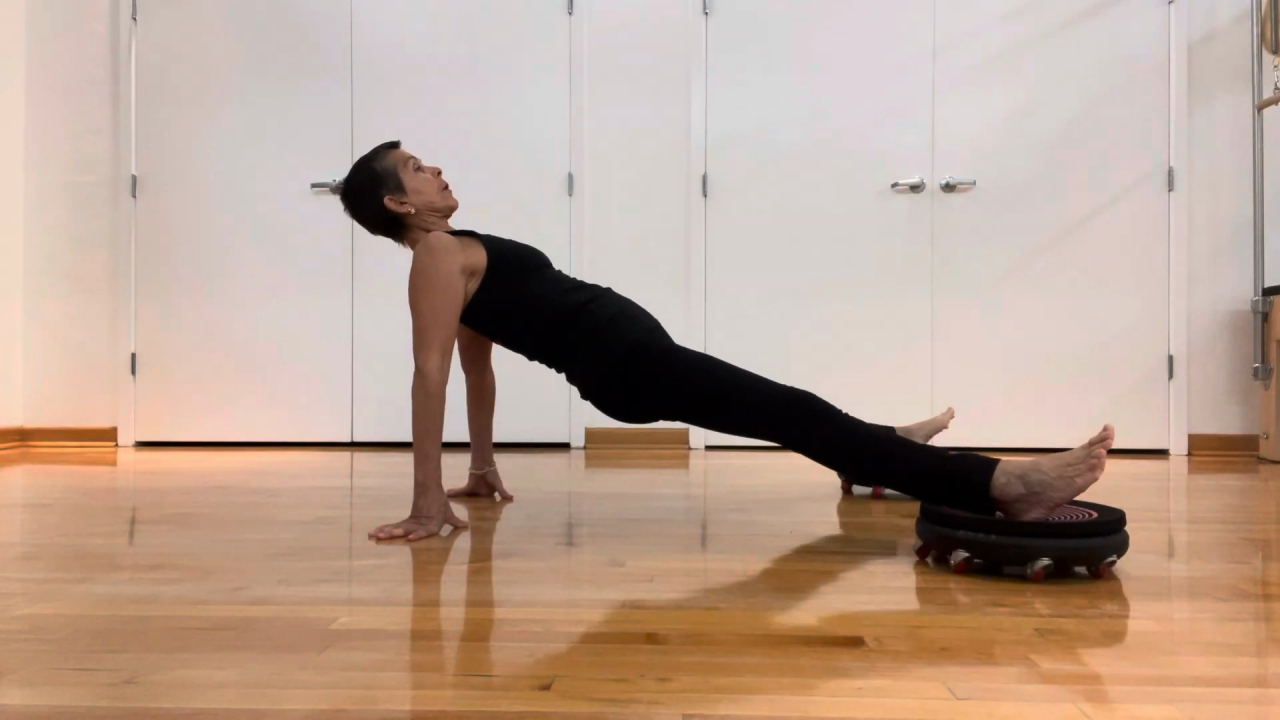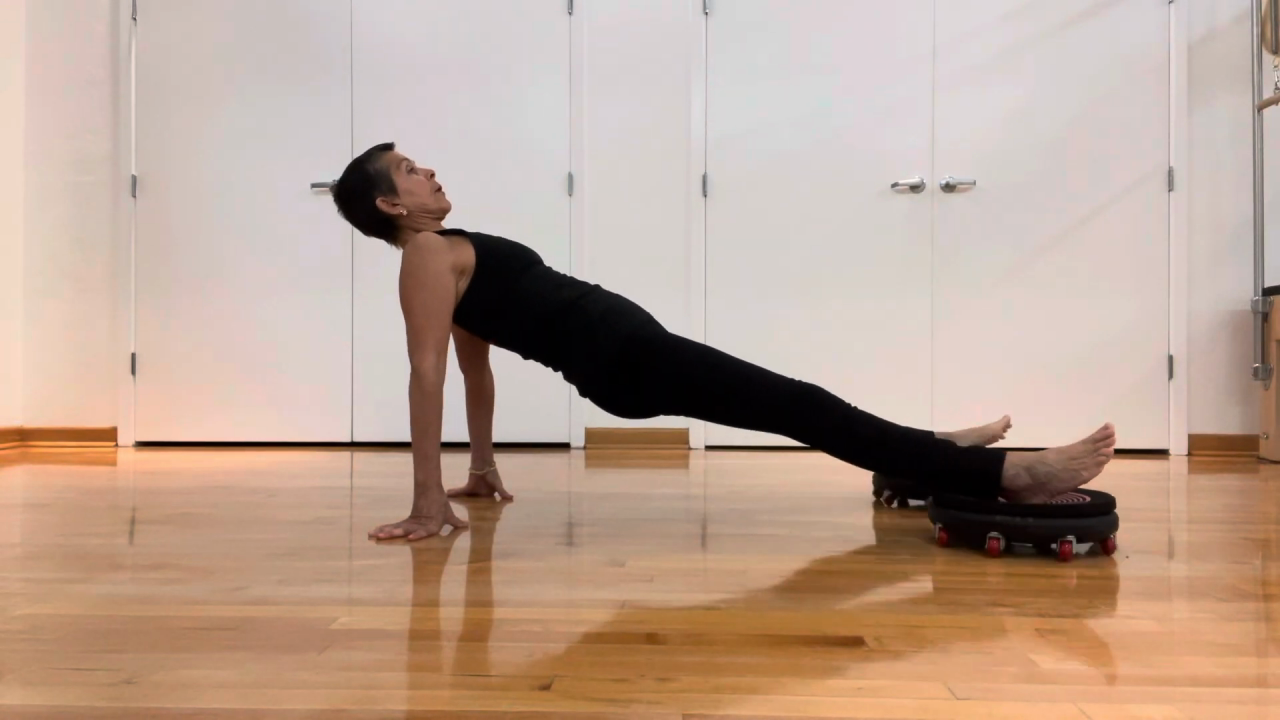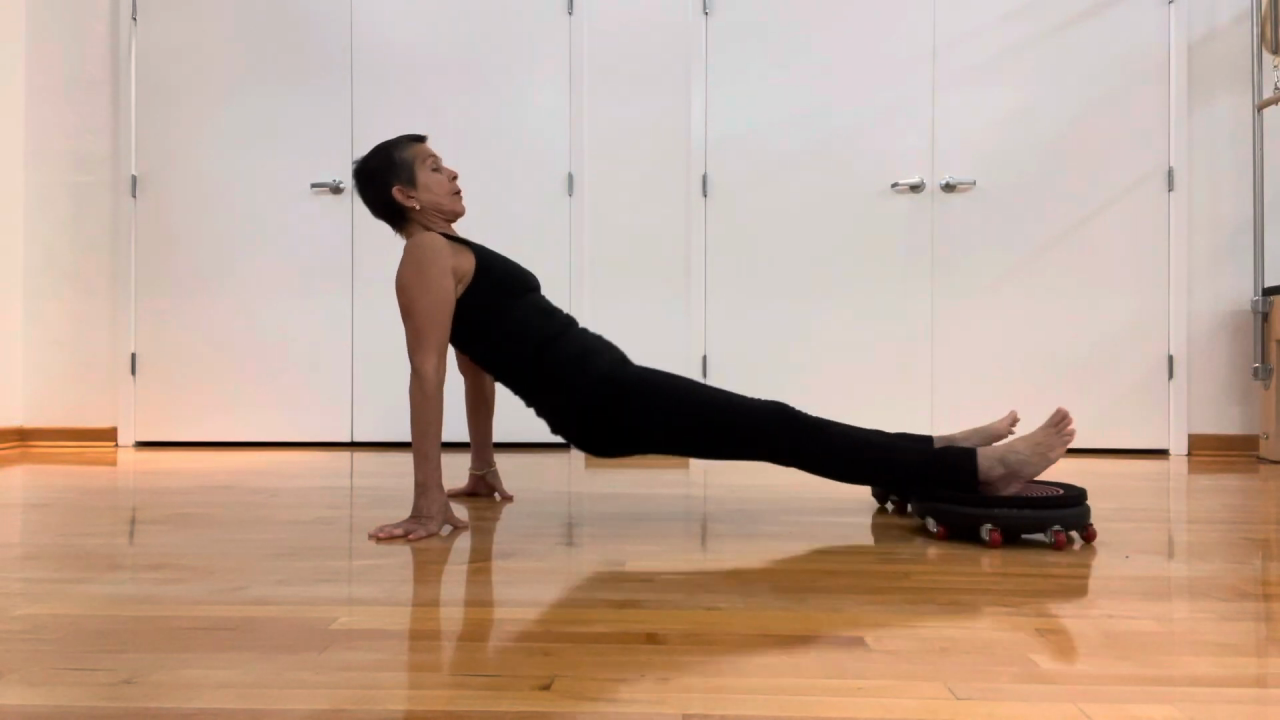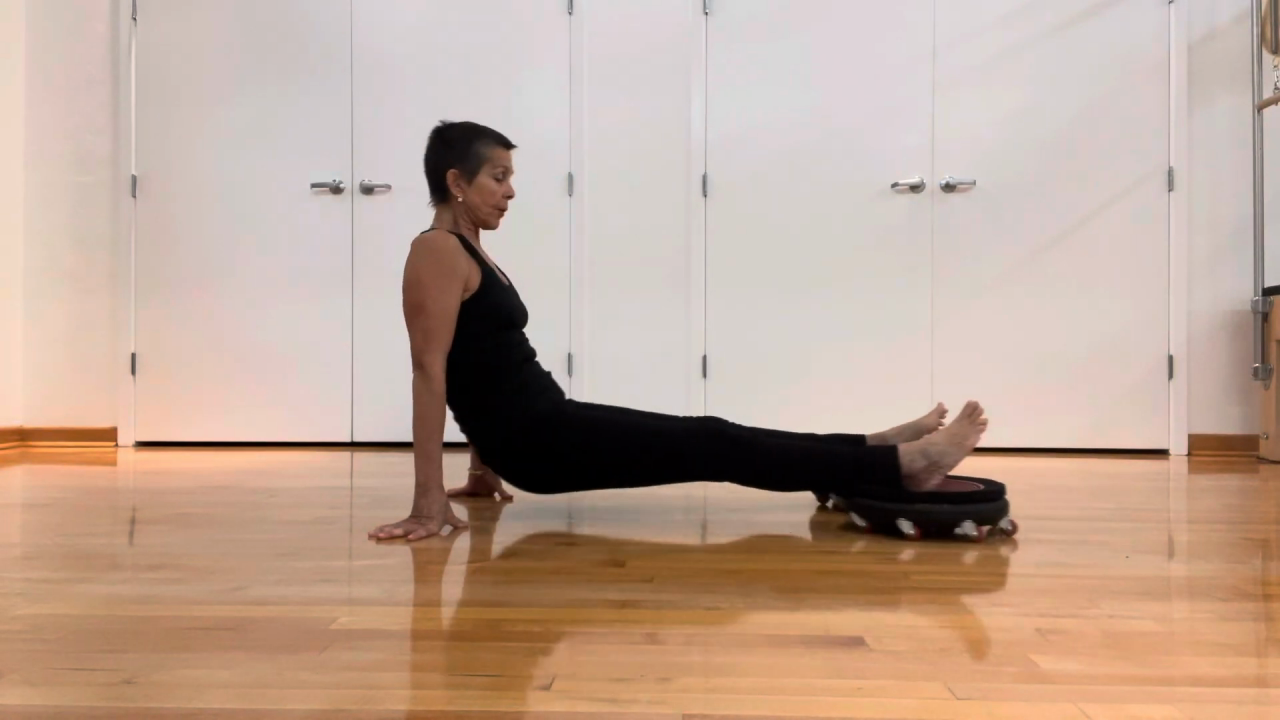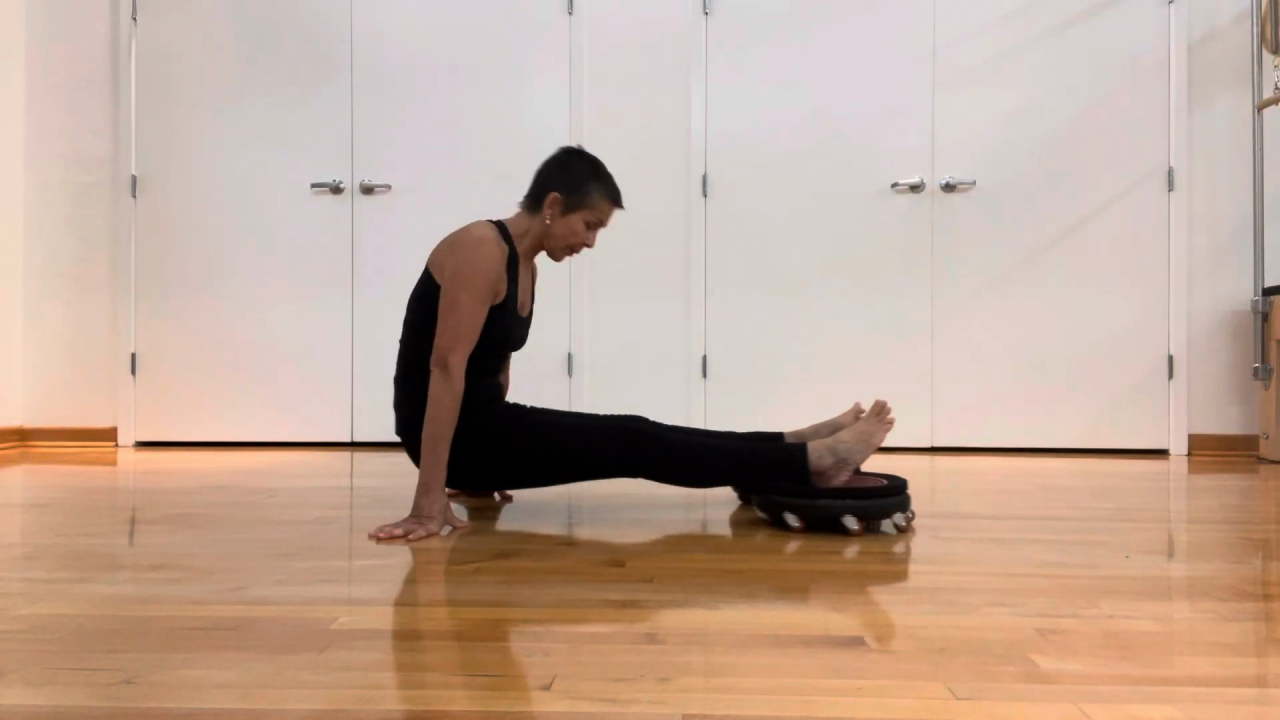
dt=0.4s
person 1, frame 1
left shoulder: (460, 255)
right shoulder: (437, 256)
left elbow: (478, 364)
right elbow: (432, 373)
right wrist: (429, 500)
left hip: (630, 346)
right hip: (624, 363)
left knee: (789, 412)
right knee: (795, 416)
left ankle: (888, 444)
right ankle: (1003, 484)
person 1, frame 2
left shoulder: (452, 254)
right shoulder: (426, 254)
left elbow: (475, 363)
right elbow: (427, 372)
right wrist: (428, 502)
left hip: (626, 343)
right hip: (622, 358)
left knee: (795, 408)
right knee: (803, 411)
left ankle: (938, 451)
right ankle: (1009, 474)
person 1, frame 3
left shoulder: (454, 252)
right shoulder: (426, 254)
left elbow: (479, 362)
right elbow: (427, 371)
left wrist: (483, 467)
right wrist: (428, 500)
left hip: (601, 381)
right hip: (596, 398)
left knee: (770, 423)
right knee: (775, 432)
left ankle: (943, 452)
right ankle: (980, 469)
person 1, frame 4
left shoulder: (469, 249)
right shoulder: (437, 251)
right elbow: (429, 370)
left wrist: (485, 467)
right wrist: (427, 499)
left hip: (541, 425)
right hip: (528, 439)
left knee: (707, 435)
right knee: (710, 447)
left ankle: (879, 449)
right ankle: (902, 464)
person 1, frame 5
left shoulder: (526, 258)
right shoulder: (480, 250)
right elbow: (447, 367)
left wrist: (497, 460)
right wrist: (429, 500)
left hip: (481, 424)
right hip: (451, 431)
left knee: (633, 437)
right knee: (629, 445)
left ankle: (798, 448)
right ankle: (812, 460)
